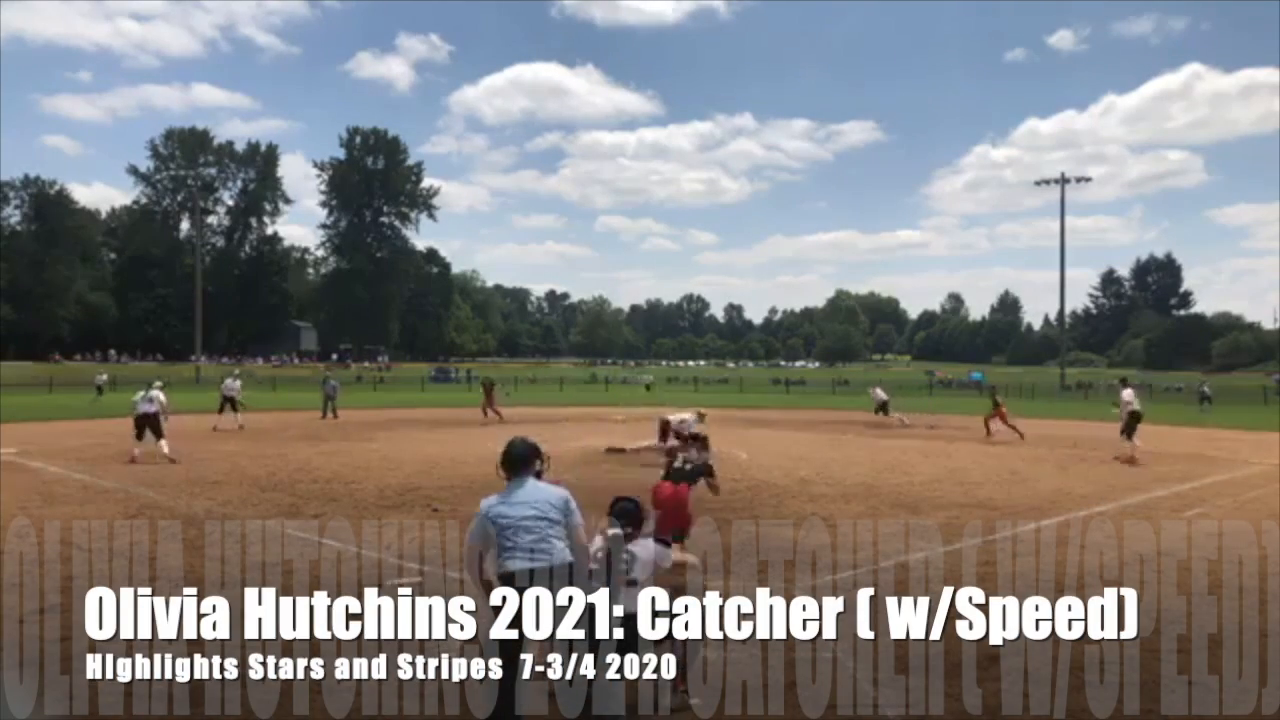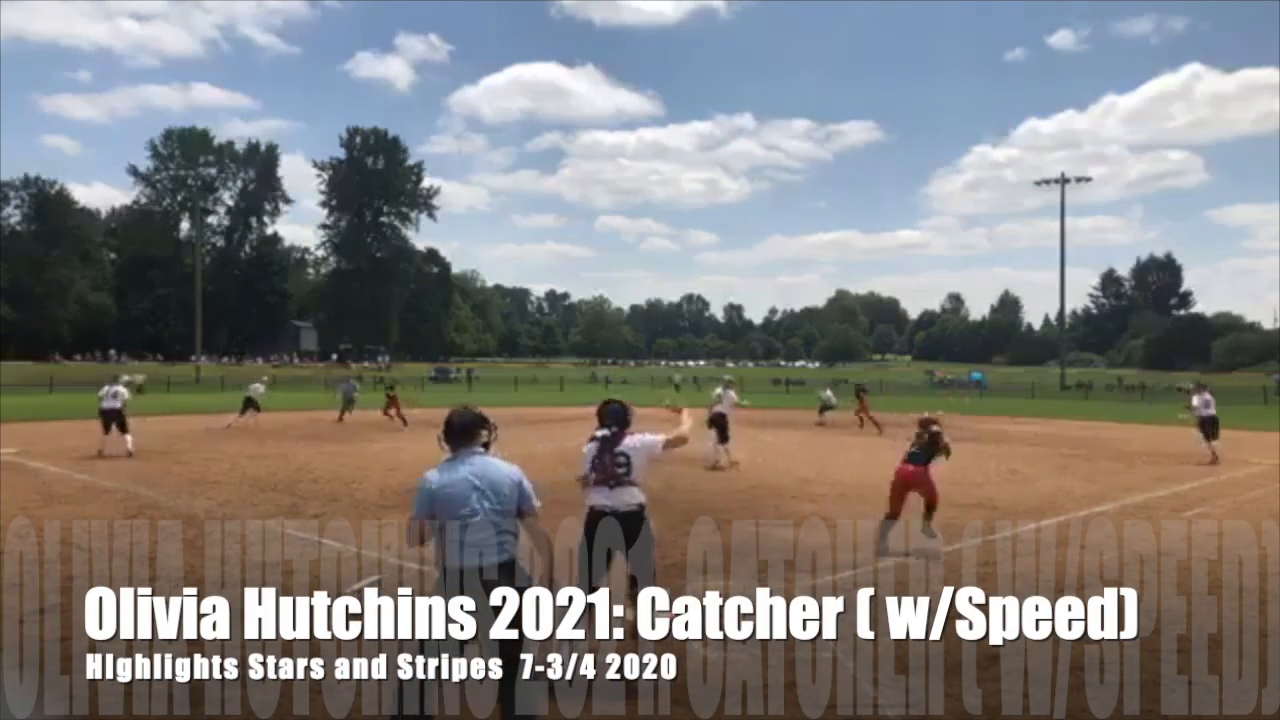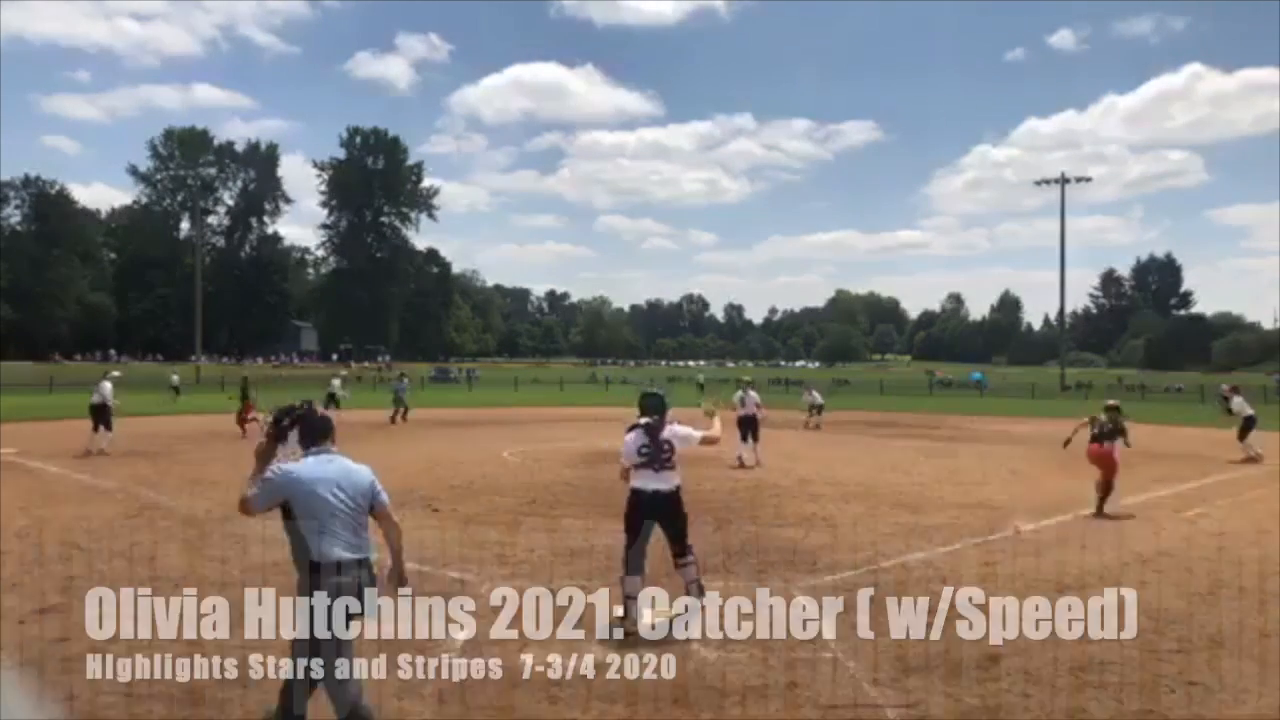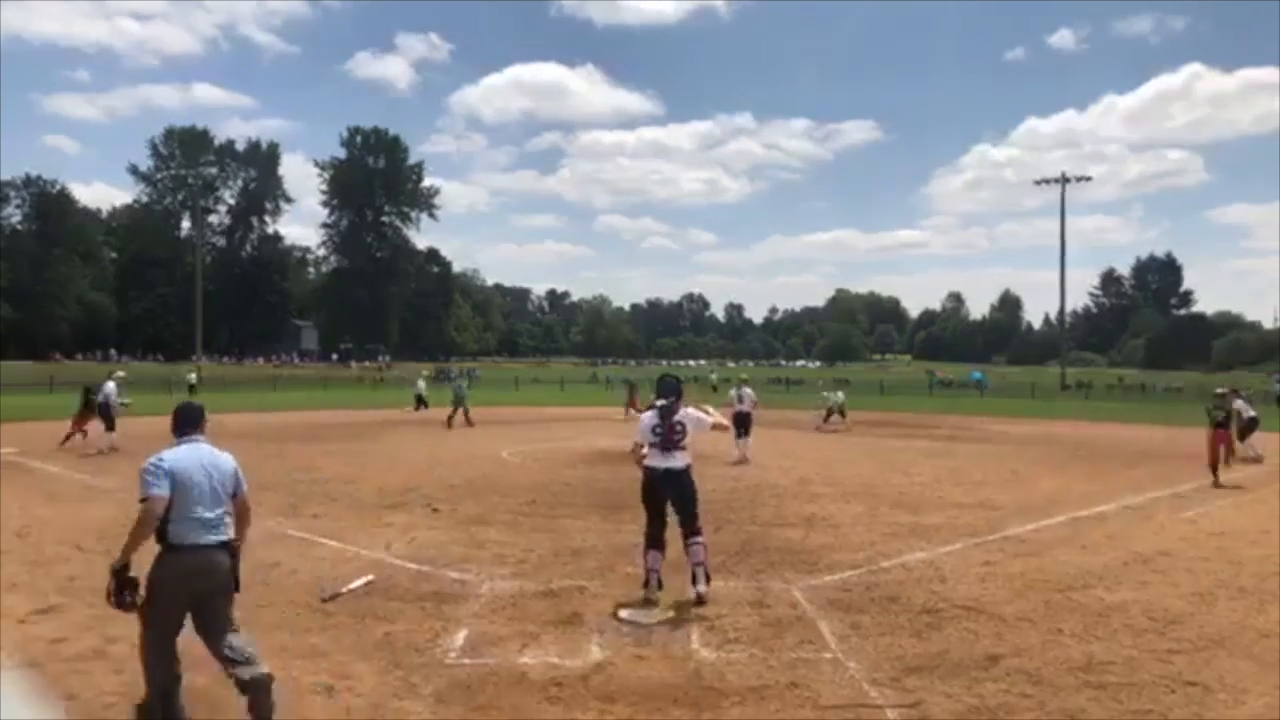
dt=0.7s
person 1, frame 1
left shoulder: (489, 505)
right shoulder: (559, 494)
left elbow: (472, 560)
right elbow: (581, 544)
left wrist: (490, 596)
left hip: (513, 584)
right hip: (561, 579)
left knee: (509, 662)
person 1, frame 2
left shoulder: (433, 480)
right shoulder: (510, 473)
left elbow: (414, 538)
right elbow: (537, 529)
right wrist: (549, 572)
left hip: (455, 581)
right hip: (505, 576)
right knee: (512, 664)
person 1, frame 3
left shoulder: (287, 473)
right shoulder: (361, 472)
left elbow: (246, 506)
right elbow: (390, 522)
left wrist: (260, 467)
right wrist: (397, 563)
left hip: (324, 578)
right hip: (359, 573)
left knee: (334, 665)
right knee: (309, 647)
person 1, frame 4
left shoulder: (160, 463)
right shoulder: (226, 460)
left elbow: (152, 514)
right elbow: (243, 508)
left wrist: (125, 555)
right wrist: (237, 540)
left hip: (178, 560)
right hip: (219, 557)
left knee: (158, 634)
right knee: (221, 630)
right ankle: (252, 678)
person 2, frame 1
left shoulder: (598, 543)
right shoulder: (651, 546)
right elbow: (691, 563)
left hip: (594, 631)
right hip: (628, 626)
right ankle: (679, 687)
person 2, frame 2
left shoulder: (591, 449)
right shoulder: (639, 443)
left elbow: (584, 480)
right elbow: (682, 437)
right wrist: (685, 413)
left hip: (598, 521)
right hip: (632, 519)
left knee: (587, 584)
right knee: (642, 574)
person 2, frame 3
left shoulder: (632, 437)
right shoulder: (677, 433)
left elbow: (624, 475)
right elbow: (714, 438)
right wrist: (716, 419)
left hip: (640, 500)
right hip: (669, 499)
left knee: (634, 557)
right knee: (681, 548)
left ankle: (630, 617)
right ankle: (696, 595)
person 2, frame 4
left shoulder: (647, 417)
right shoulder: (690, 415)
left elbow: (636, 451)
right elbow: (724, 425)
left wrist: (641, 457)
right wrist: (709, 411)
left hip: (654, 477)
right hip: (680, 477)
left knee: (654, 531)
right knee: (692, 529)
left ankle: (652, 589)
right ankle: (701, 583)
